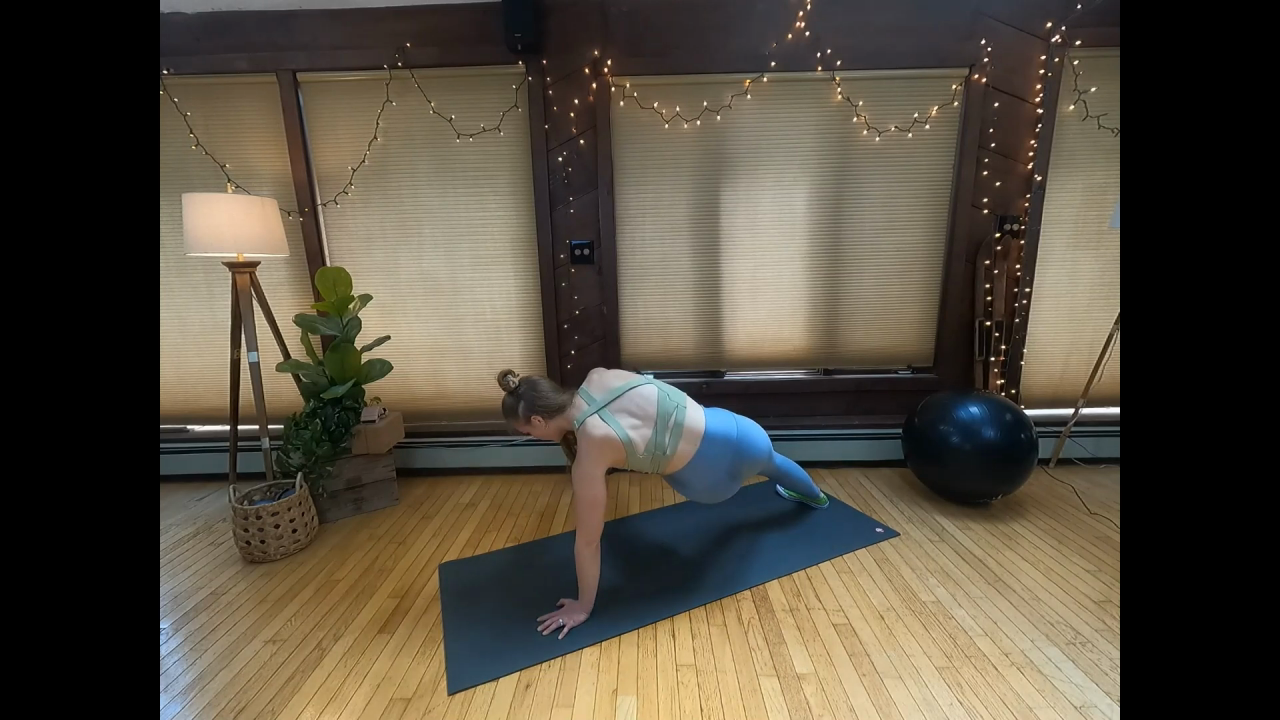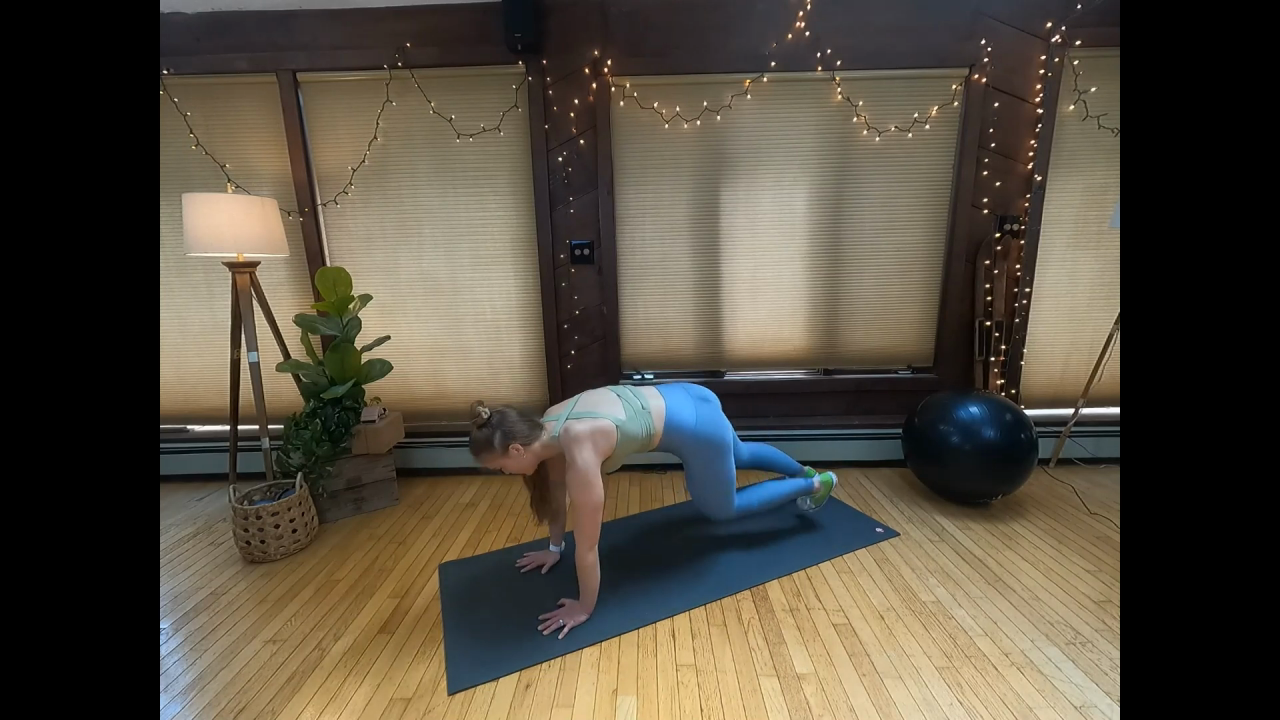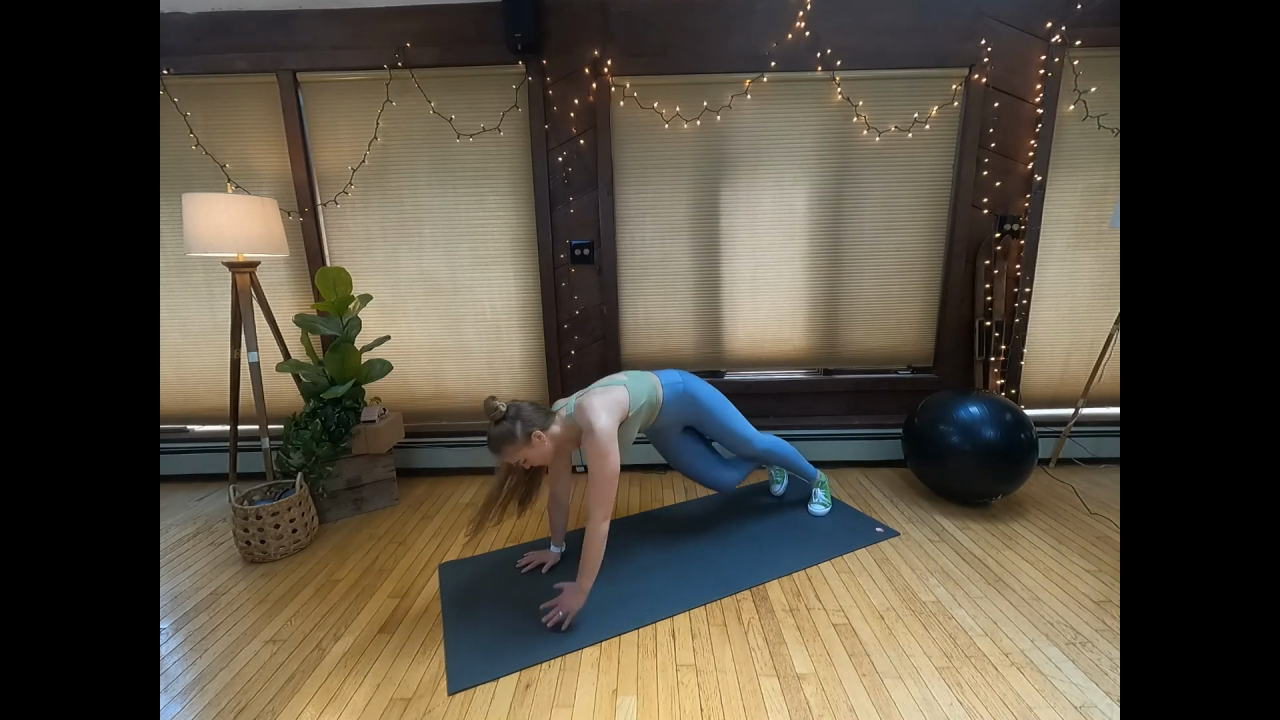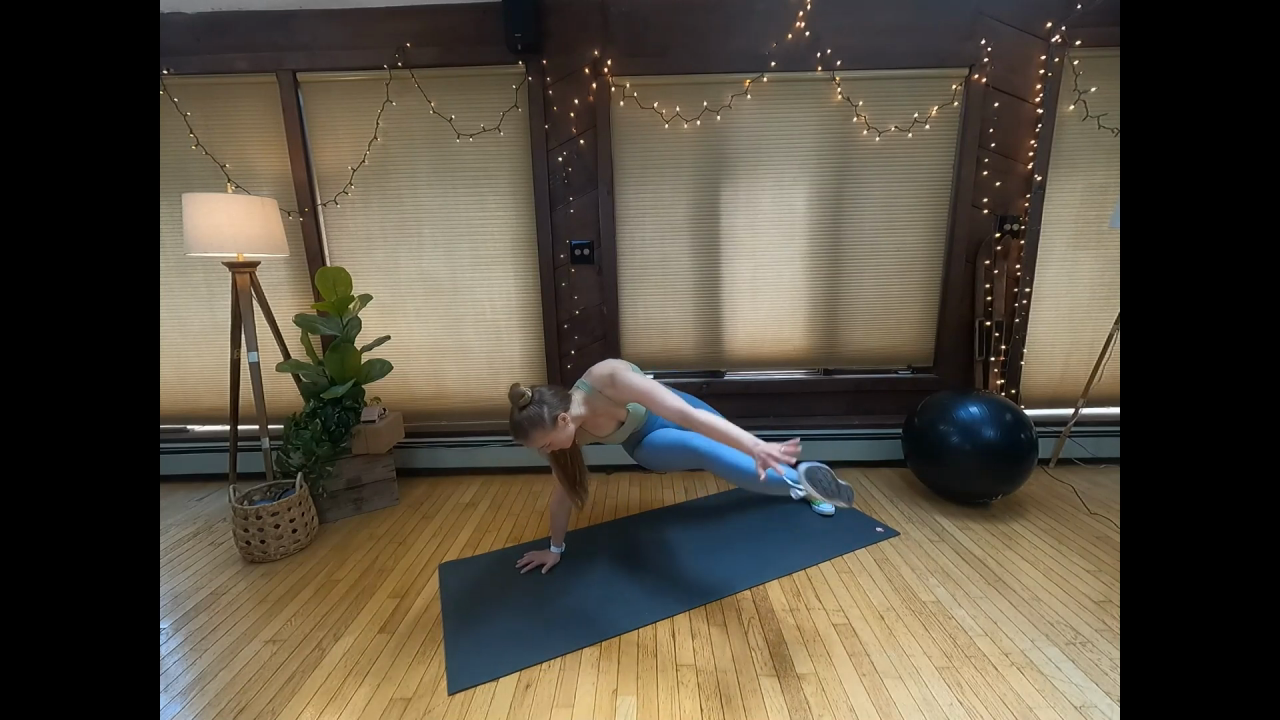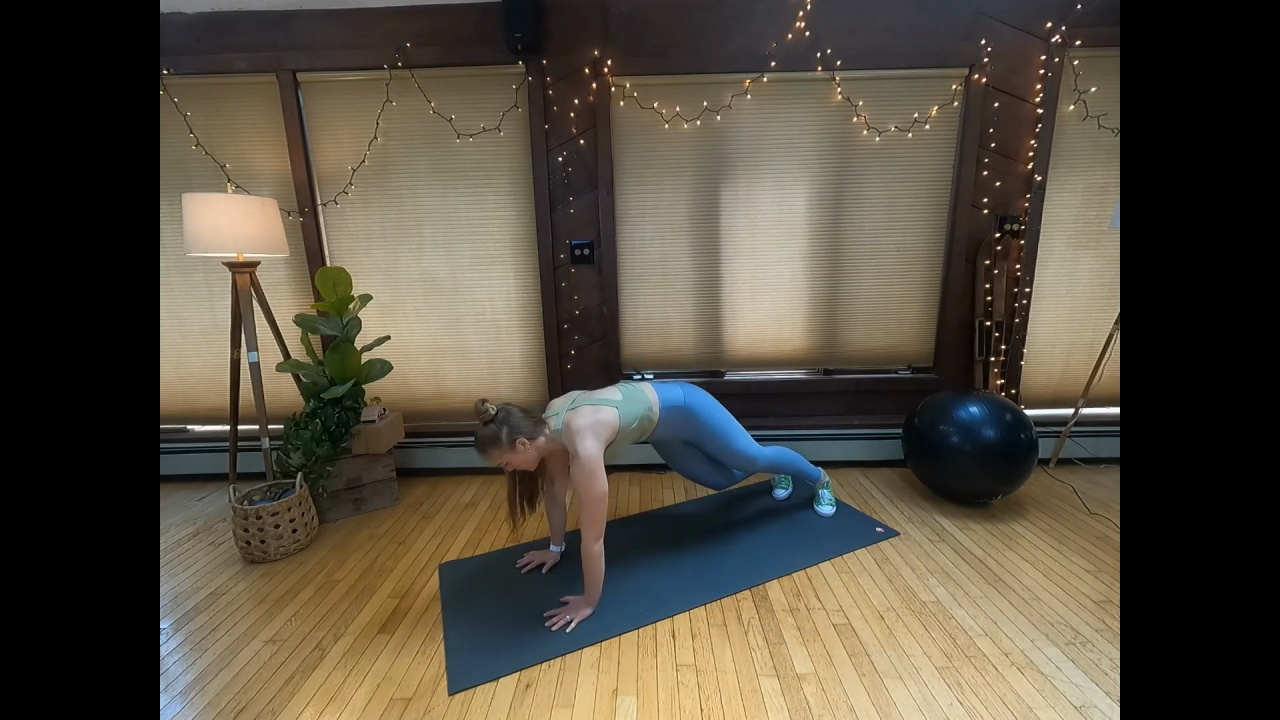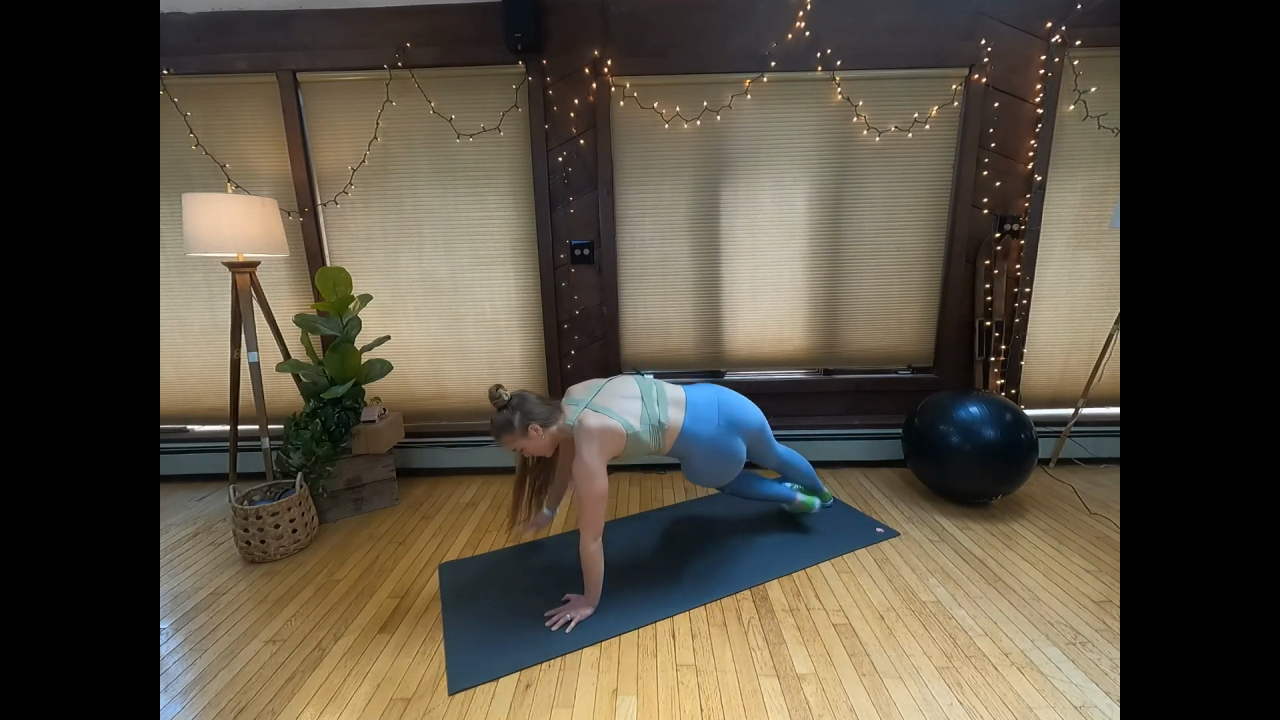
dt=0.5s
person 1, frame 1
left shoulder: (591, 451)
right shoulder: (599, 377)
left elbow: (587, 541)
left wrist: (583, 607)
left hip: (714, 478)
right hip: (742, 433)
right knee: (767, 462)
right ankle: (815, 496)
person 1, frame 2
left shoulder: (579, 455)
right shoulder: (550, 423)
left elbow: (587, 544)
right elbow: (554, 490)
left wrist: (584, 607)
right wrist: (554, 547)
left hip: (695, 426)
right hip: (684, 398)
left knee: (719, 508)
right knee: (736, 454)
left ankle: (813, 486)
right ankle: (803, 473)
person 1, frame 3
left shoulder: (595, 426)
right shoulder: (554, 427)
left elbow: (599, 519)
right elbow: (560, 492)
left wrist: (580, 590)
right wrist: (554, 546)
left hip: (682, 393)
left knee: (753, 442)
right knee: (722, 478)
left ankle: (816, 479)
right ankle: (762, 466)
person 1, frame 4
left shoulder: (609, 378)
right shoulder: (567, 426)
left elbow: (685, 414)
right elbow: (563, 490)
left wrist: (754, 445)
right wrist: (555, 547)
left hip: (667, 414)
right hip: (648, 446)
left ankle: (803, 483)
right ankle: (799, 484)
person 1, frame 5
left shoulder: (582, 443)
right shoulder: (549, 422)
left elbow: (593, 536)
right elbow: (555, 488)
left wrist: (589, 601)
right wrist: (555, 547)
left hip: (683, 407)
right hip: (662, 422)
left knee: (754, 456)
right knee: (719, 478)
left ankle: (819, 479)
right ankle: (781, 475)
person 1, frame 6
left shoulder: (590, 441)
right shoulder: (573, 398)
left elbow: (591, 535)
left wrist: (590, 601)
right wrist: (547, 509)
left hip: (714, 440)
right hip: (723, 403)
right knee: (773, 456)
left ankle: (796, 498)
right ankle: (816, 492)
